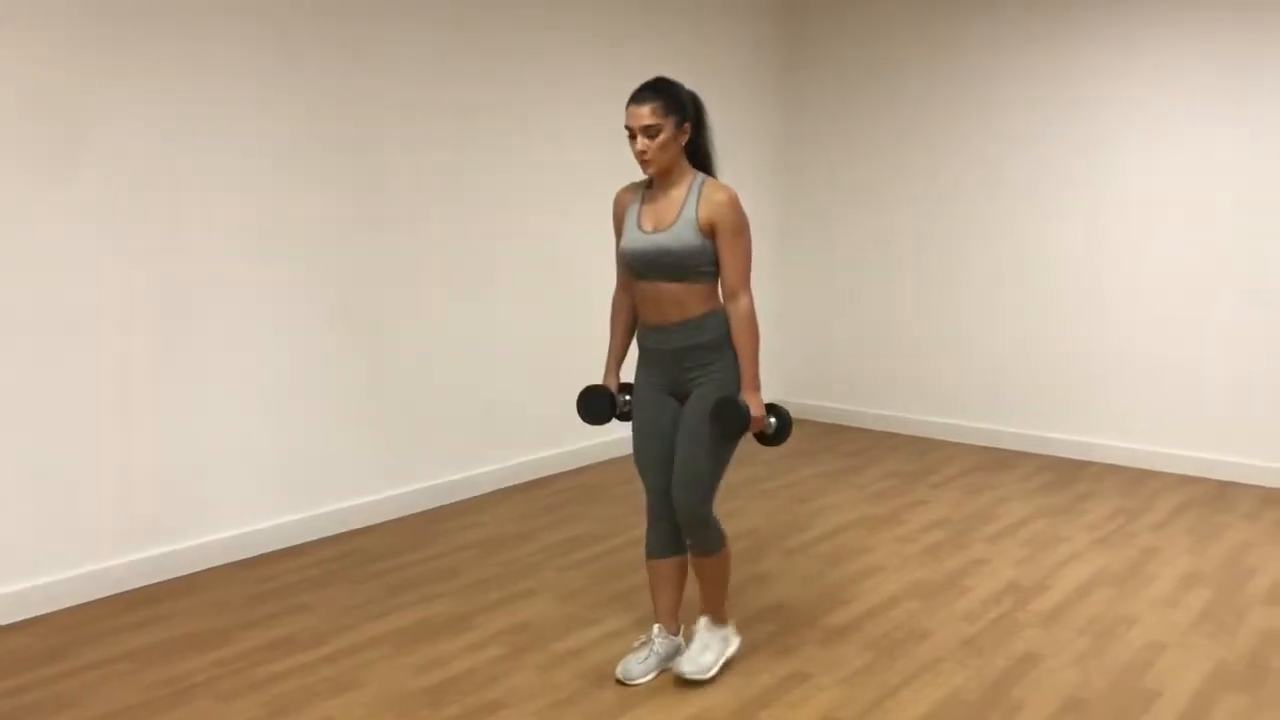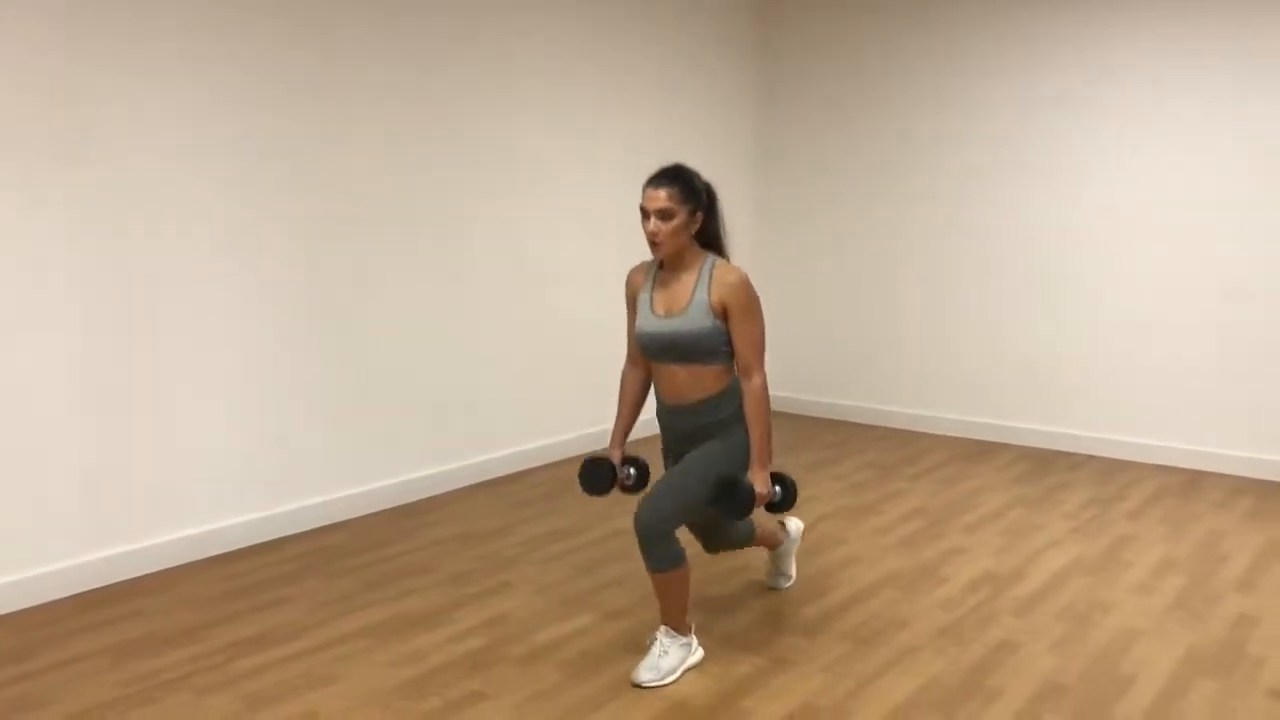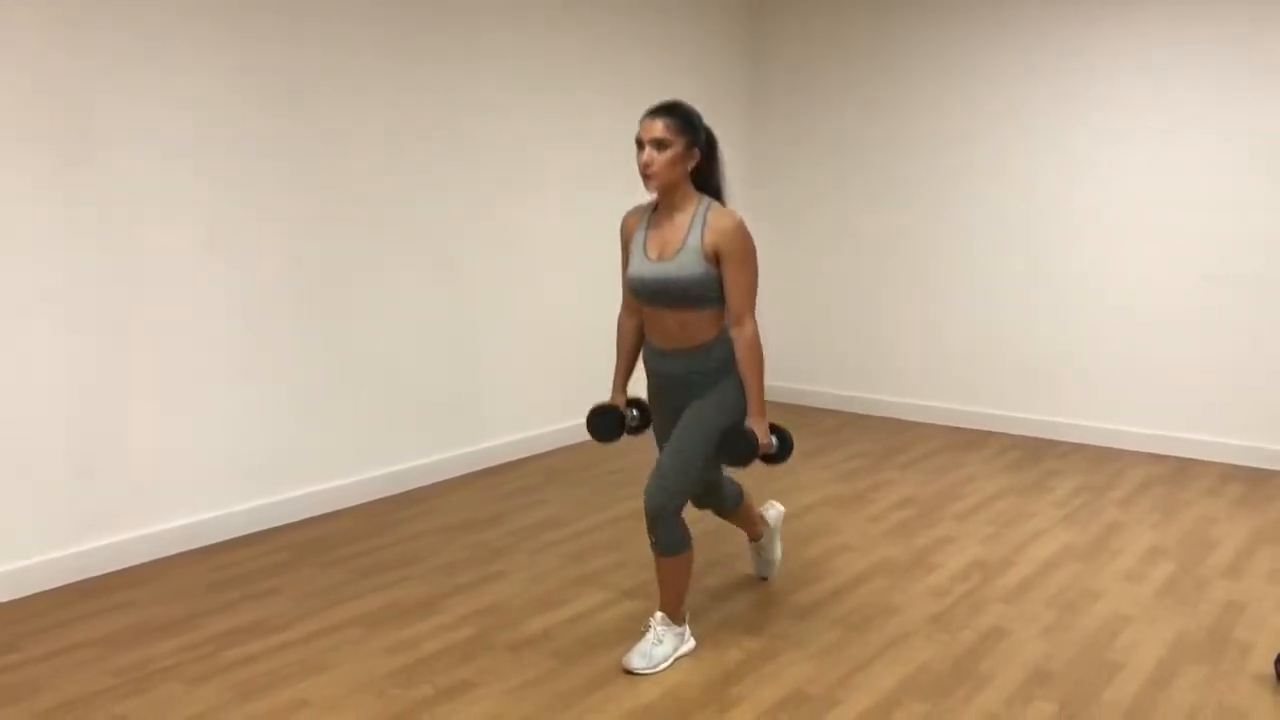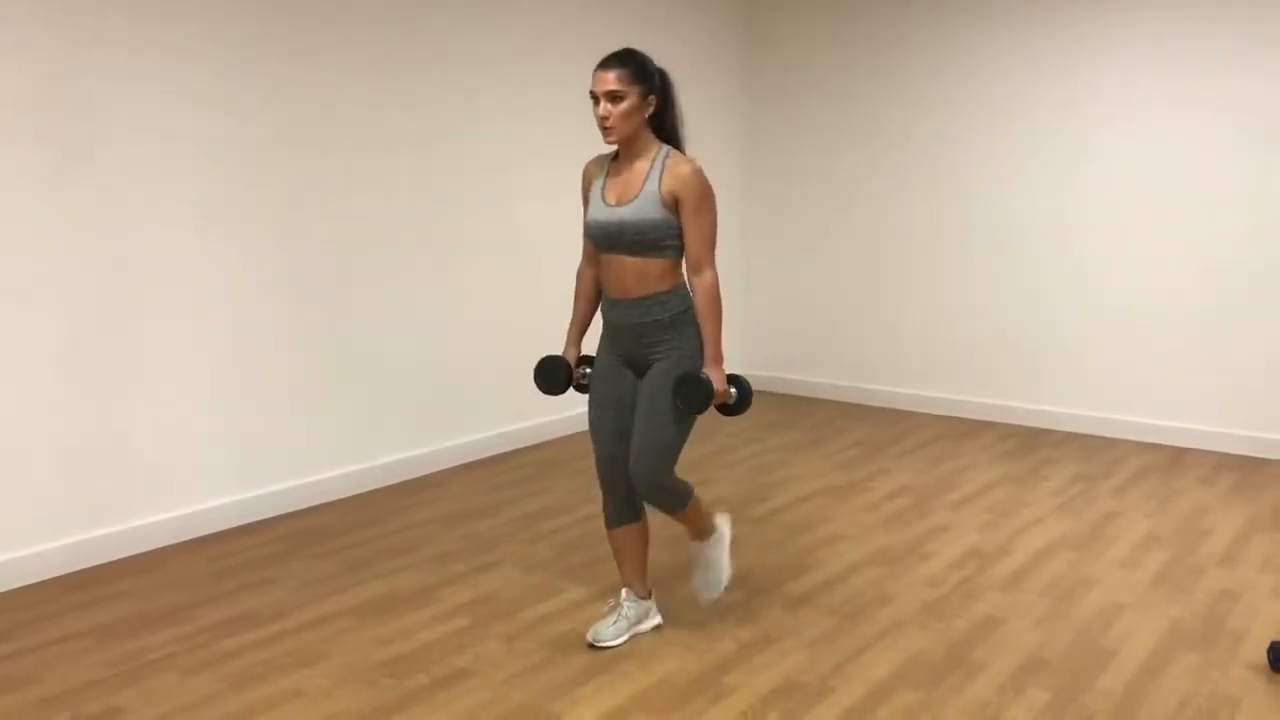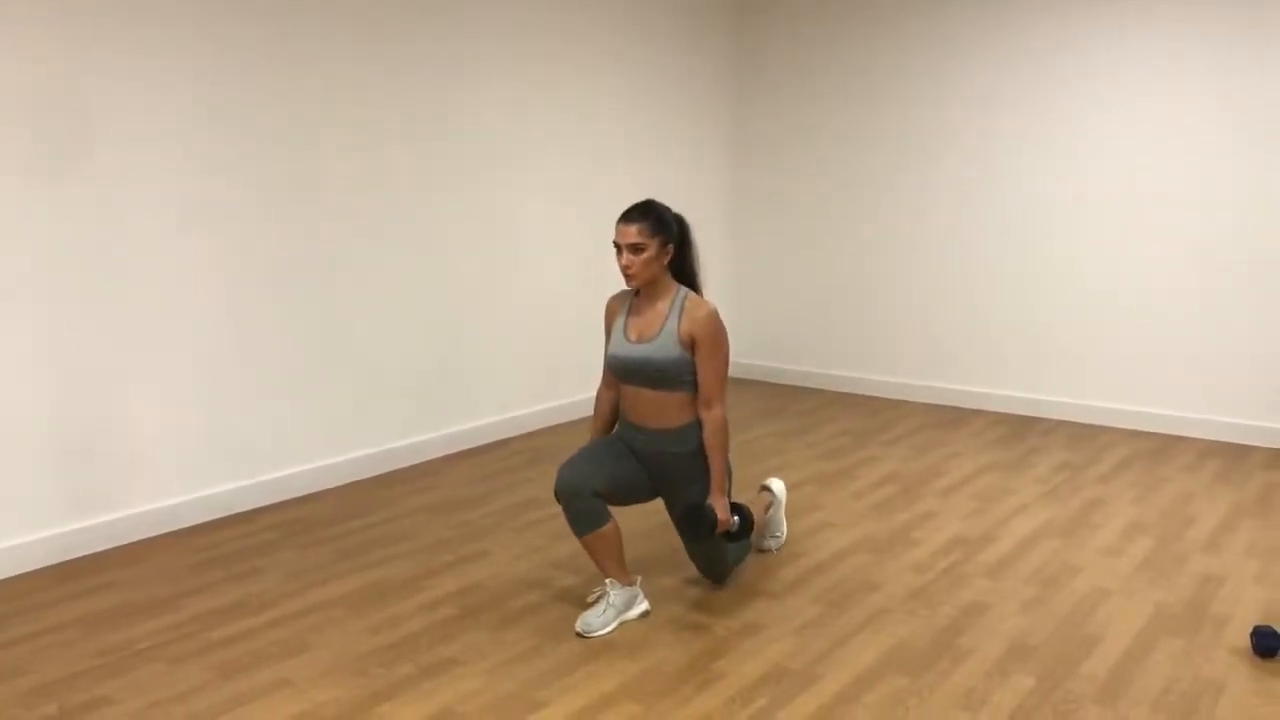
dt=1s
person 1, frame 1
left shoulder: (717, 201)
right shoulder: (626, 202)
left elbow: (739, 299)
left wrist: (751, 387)
right wrist: (612, 368)
left hip: (711, 363)
right hip: (654, 369)
left knee: (689, 504)
right knee: (659, 507)
left ankle: (718, 627)
right ankle: (665, 636)
person 1, frame 2
left shoulder: (729, 283)
right shoulder: (638, 280)
left elbow: (753, 378)
right elbow: (636, 367)
left wrist: (759, 464)
right wrist: (618, 441)
left hip: (726, 431)
right hip: (676, 433)
left knee: (652, 520)
right knee: (713, 533)
left ankle: (678, 638)
right ankle: (781, 536)
person 1, frame 3
left shoulder: (723, 227)
right shoulder: (633, 223)
left elbow: (743, 325)
right elbow: (631, 313)
left wrist: (756, 413)
right wrist: (618, 388)
left hip: (717, 382)
right hip: (663, 384)
left knee: (661, 499)
right knee: (701, 490)
left ankle: (671, 626)
right ankle: (763, 524)
person 1, frame 4
left shoulder: (681, 174)
right shoulder: (594, 174)
left elbow: (702, 273)
left wrist: (714, 361)
right wrist: (573, 340)
left hip: (673, 337)
right hip: (617, 341)
left knee: (648, 474)
right knee: (613, 479)
left ankle: (710, 532)
right ankle: (636, 601)
person 1, frame 5
left shoulder: (700, 316)
right shoulder: (616, 308)
left elbow: (713, 408)
right elbow: (609, 388)
left wrist: (719, 491)
right wrist: (592, 454)
left hip: (686, 453)
right hip: (630, 445)
left knee: (717, 568)
right knee: (571, 482)
left ankle: (766, 500)
right ankle: (623, 591)
